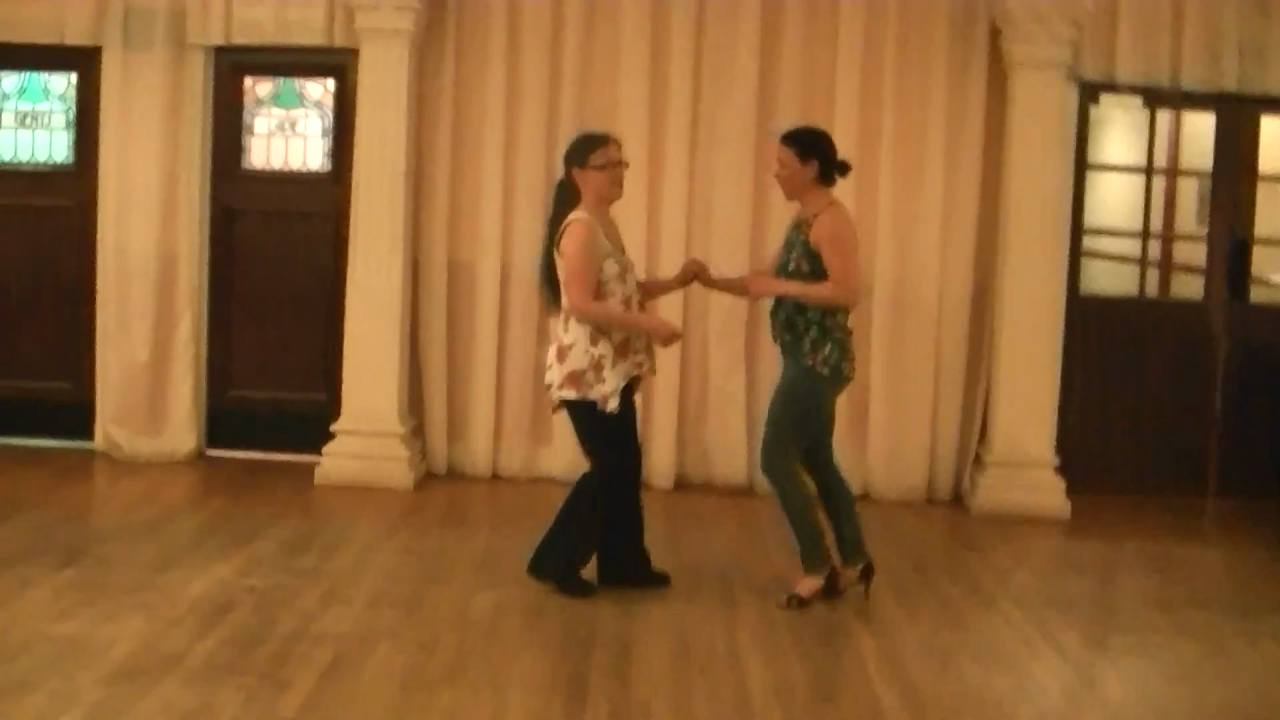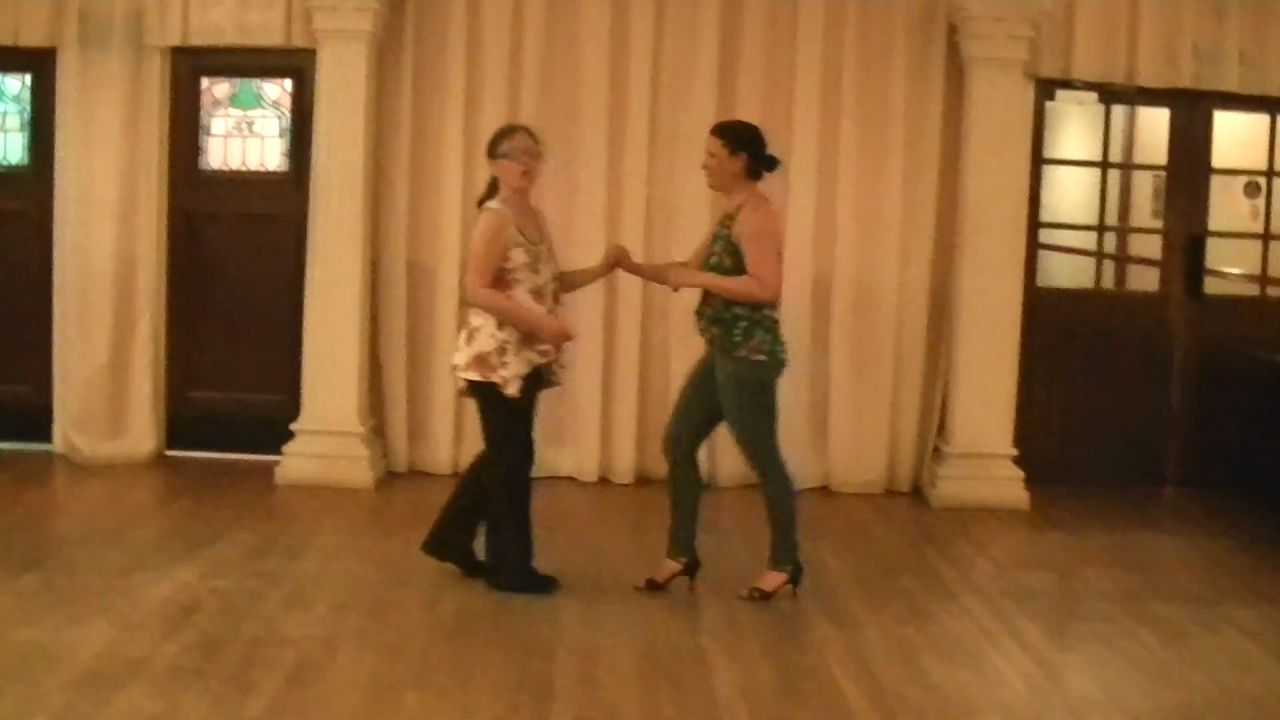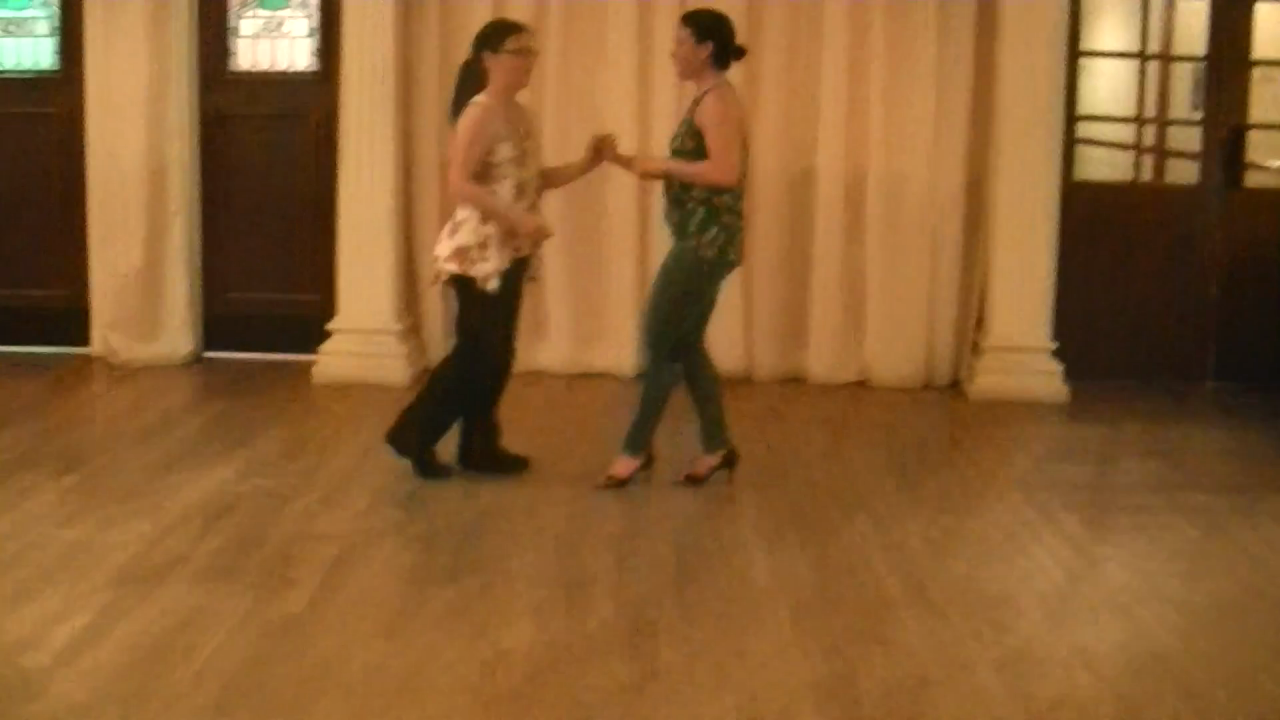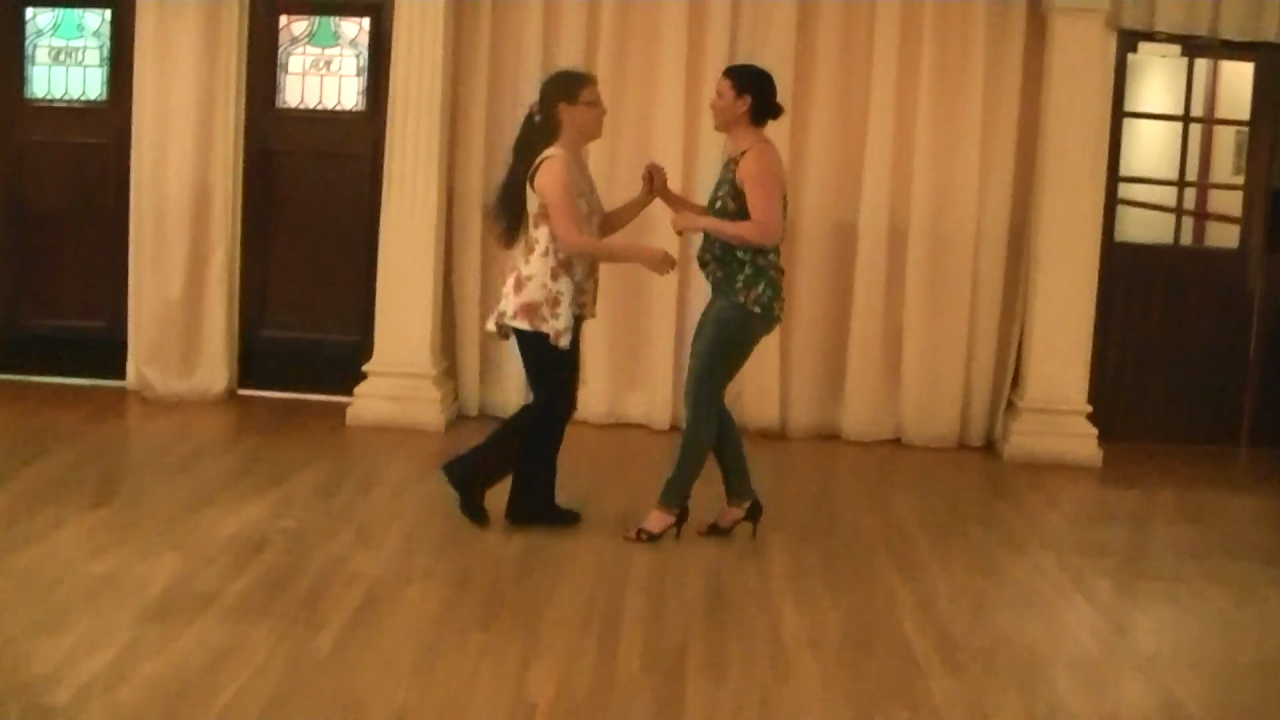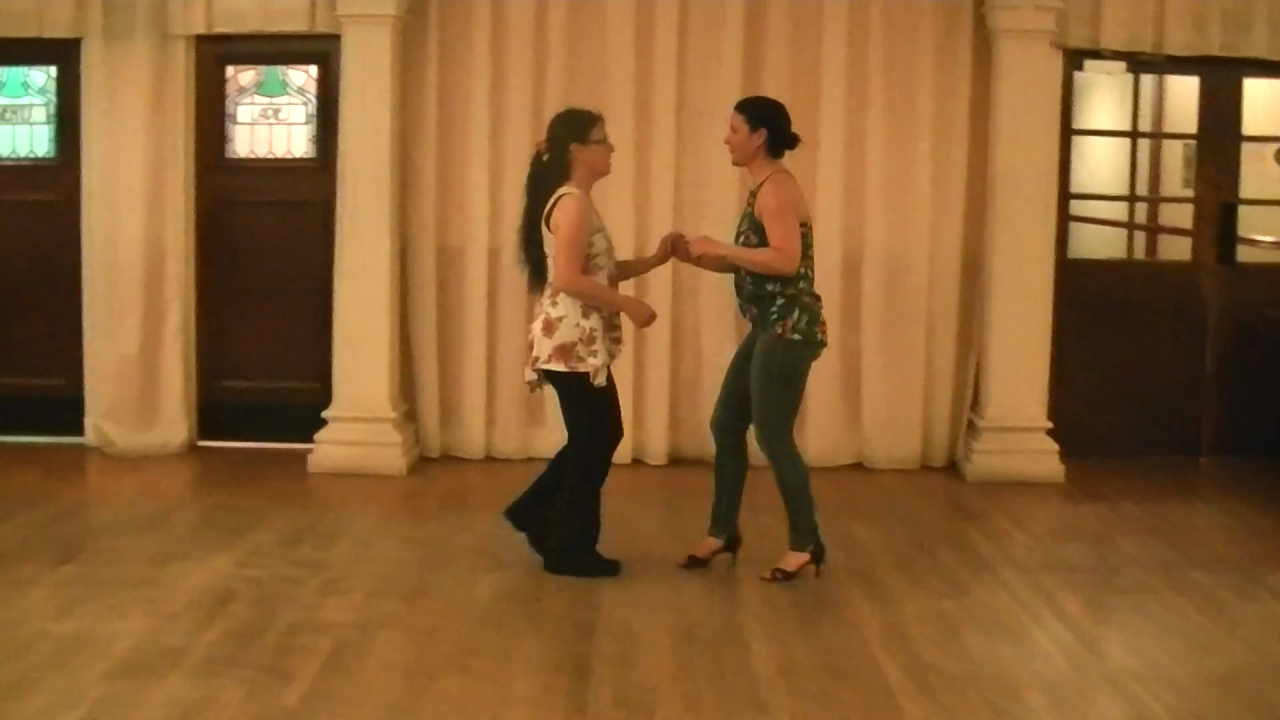
dt=0.5s
person 1, frame 1
left shoulder: (831, 220)
right shoulder: (803, 219)
left elbow: (847, 292)
right elbow: (770, 280)
left wrist: (783, 287)
right wrist: (714, 283)
left hip: (819, 359)
right hip: (806, 358)
left knee: (777, 461)
right knee: (817, 463)
left ankle: (818, 565)
right ankle: (853, 560)
person 1, frame 2
left shoulder: (755, 215)
right shoulder: (732, 213)
left elbow: (765, 288)
right elbow: (692, 268)
left wrist: (701, 278)
right wrist: (635, 268)
left hip: (749, 353)
right hip: (723, 351)
left knee: (762, 458)
right knee: (678, 444)
left ankle: (783, 564)
right ankle: (681, 554)
person 1, frame 3
left shoulder: (718, 101)
right shoulder: (707, 100)
left elbow: (726, 173)
left wrist: (662, 164)
right wrist: (625, 160)
left hip: (707, 240)
right hip: (698, 239)
left knee: (660, 343)
right knee: (684, 344)
left ankle: (636, 451)
right ankle: (716, 446)
person 1, frame 4
left shoulder: (759, 158)
right shoulder: (742, 156)
left elbow: (768, 233)
right elbow: (720, 221)
left wrist: (700, 222)
right wrist: (665, 196)
left hip: (750, 298)
right hip: (732, 295)
left knee: (699, 400)
right knee: (705, 399)
left ankle: (671, 506)
right ankle: (740, 498)
person 1, frame 5
left shoulder: (778, 188)
right shoulder: (762, 188)
left elbow: (786, 261)
left wrist: (720, 247)
right wrist: (694, 254)
left hip: (790, 329)
right hip: (768, 328)
left knee: (773, 437)
right knee: (726, 427)
left ankle: (805, 543)
right ankle: (722, 532)
person 2, frame 1
left shoulder: (605, 225)
right shoulder: (580, 230)
right elbow: (583, 305)
left wrist: (676, 282)
right wrist: (649, 325)
left hip: (612, 367)
right hip: (587, 369)
left knee: (624, 465)
right knee: (610, 468)
left ankle: (624, 563)
right ankle: (555, 560)
person 2, frame 2
left shoulder: (536, 218)
right shoulder: (492, 219)
left elbow: (548, 282)
right elbow: (477, 291)
left wrist: (599, 270)
right wrist: (538, 321)
left hip: (527, 357)
right hip: (494, 355)
left knee: (502, 453)
right knee: (512, 458)
left ankle: (450, 537)
right ankle: (512, 568)
person 2, frame 3
left shoulder: (520, 114)
right shoulder: (479, 114)
left elbow: (532, 179)
right elbow: (460, 184)
left wrist: (583, 165)
right wrist: (517, 218)
left hip: (508, 252)
right hip: (477, 250)
left knee: (496, 349)
right knee: (480, 349)
left ankle: (481, 445)
right ankle: (414, 434)
person 2, frame 4
left shoulder: (575, 164)
right shoulder: (555, 166)
left elbow: (594, 227)
right elbow: (571, 240)
left wrist: (643, 200)
right wrist: (637, 254)
left hip: (563, 305)
right hip: (541, 305)
left knee: (554, 402)
right knee: (552, 403)
left ankle: (533, 501)
right ankle: (471, 472)
person 2, frame 5
left shoulder: (574, 202)
right shoulder: (571, 203)
left elbow: (601, 271)
right elbow: (568, 279)
left wrist: (655, 259)
right wrist: (628, 305)
left hip: (579, 342)
right hip: (573, 343)
left knee: (597, 436)
right knee: (593, 444)
left ankle: (533, 514)
right ankle: (571, 550)
